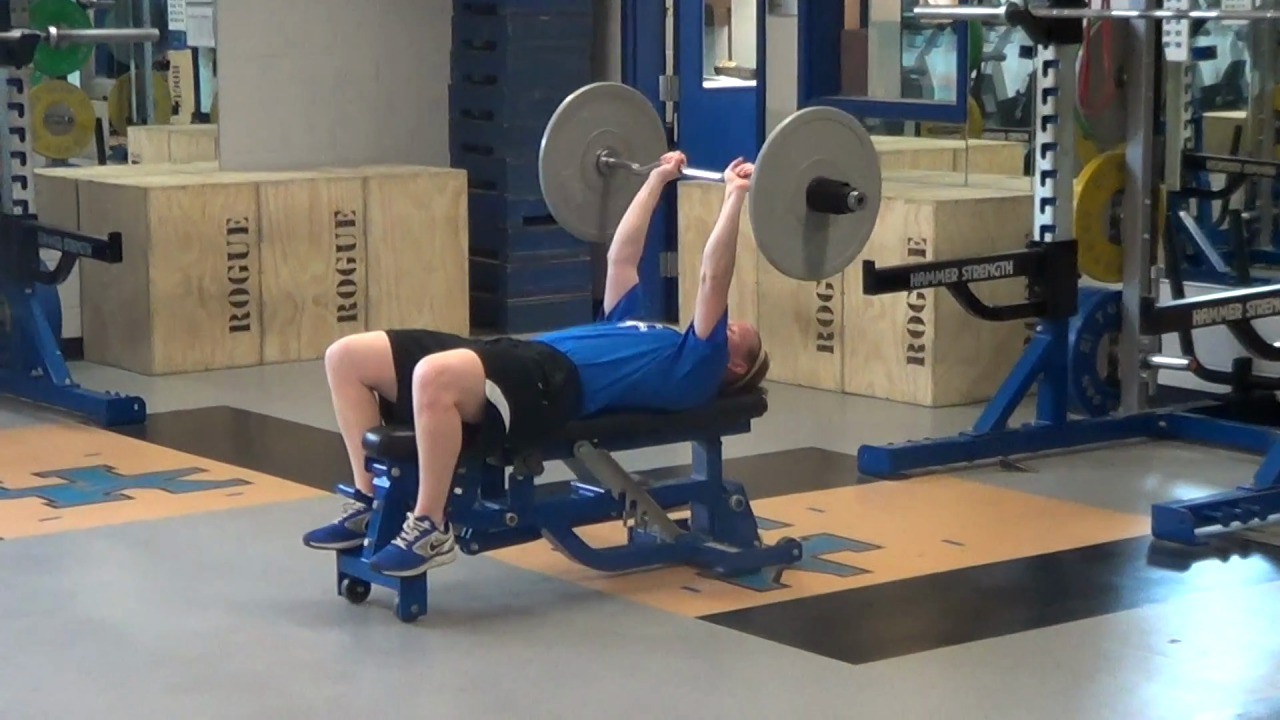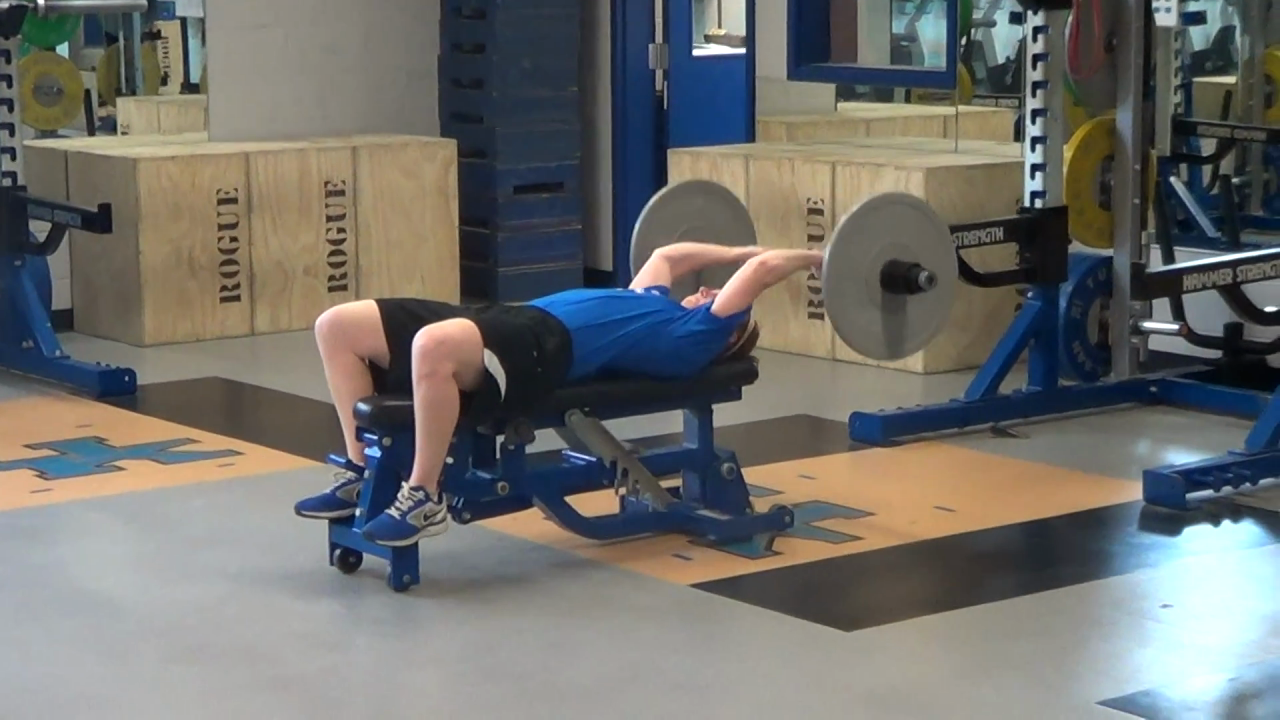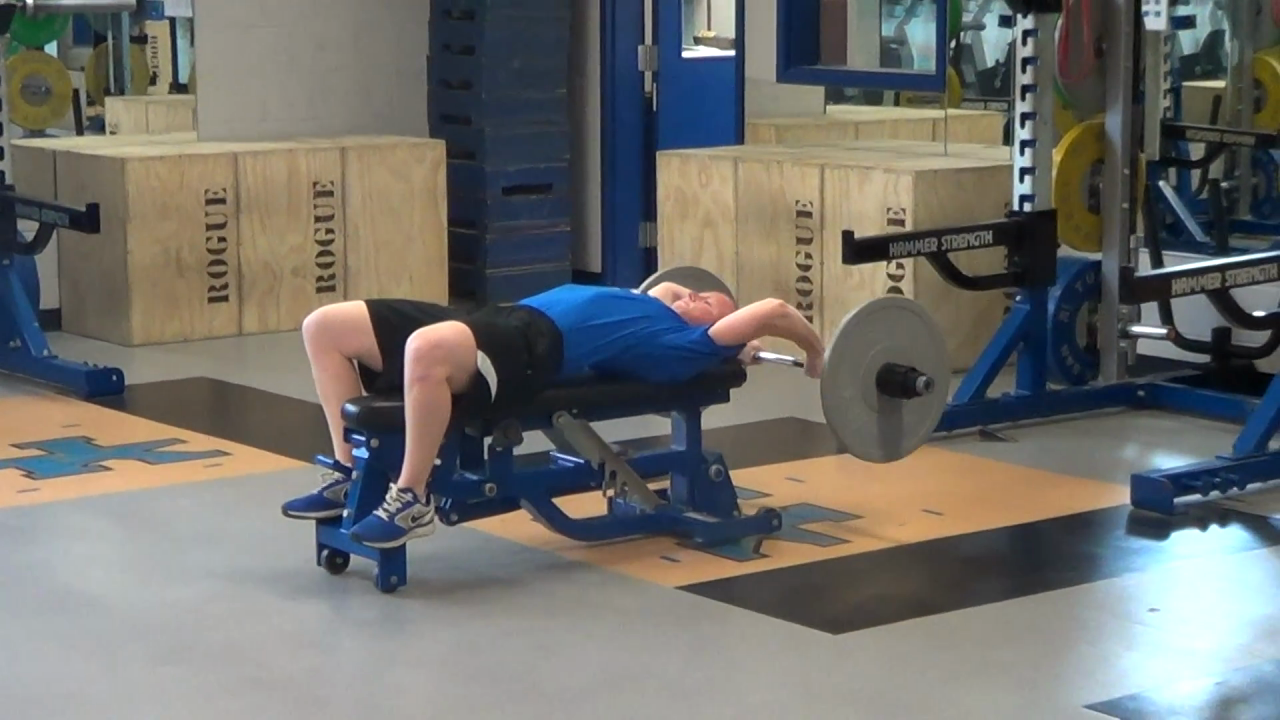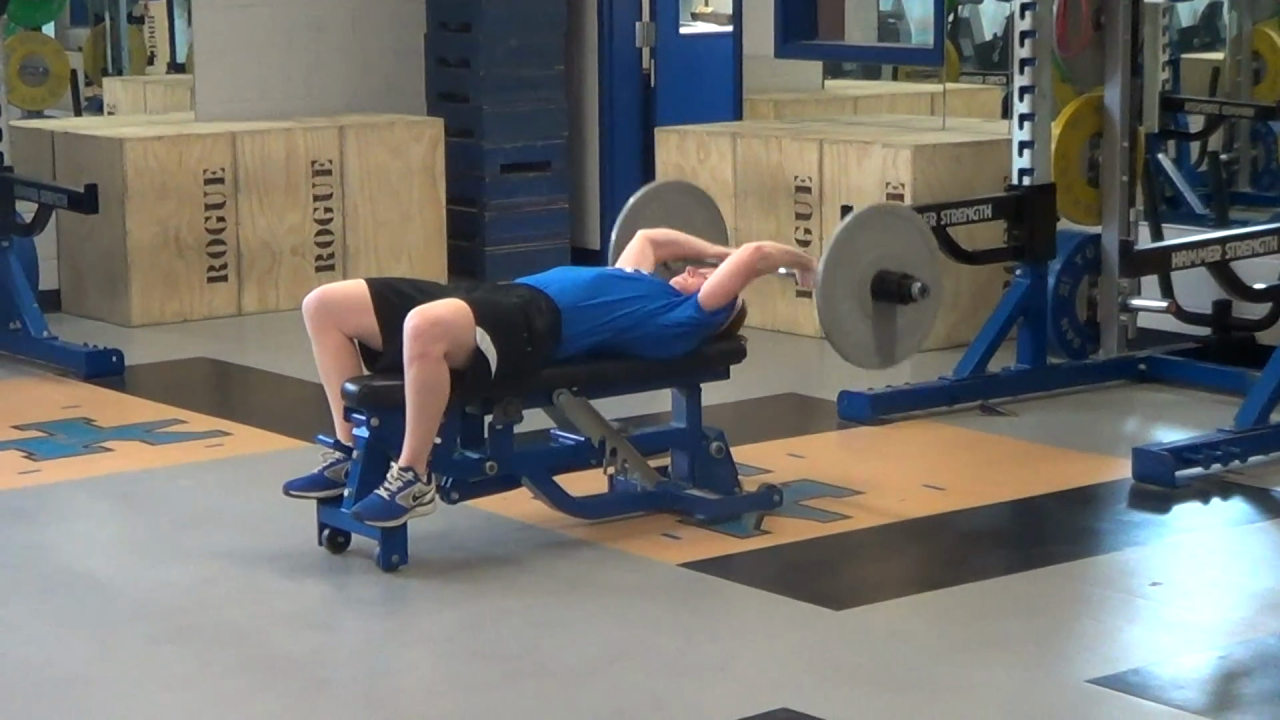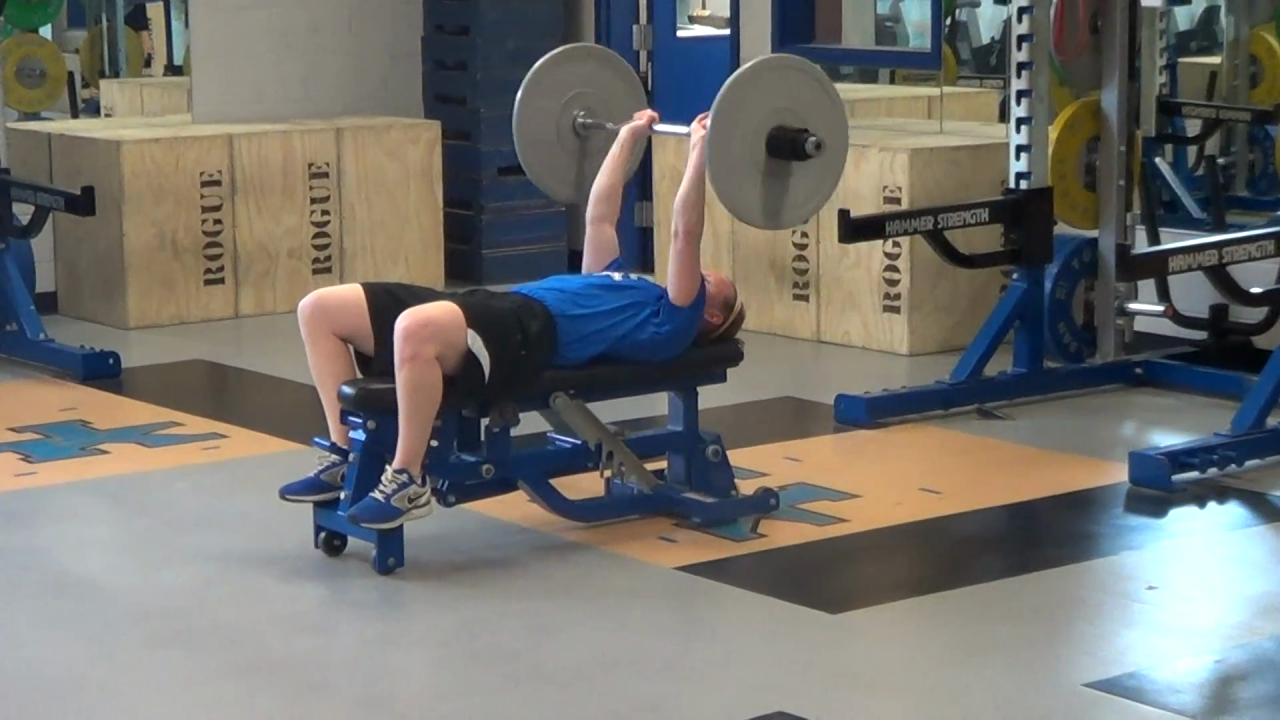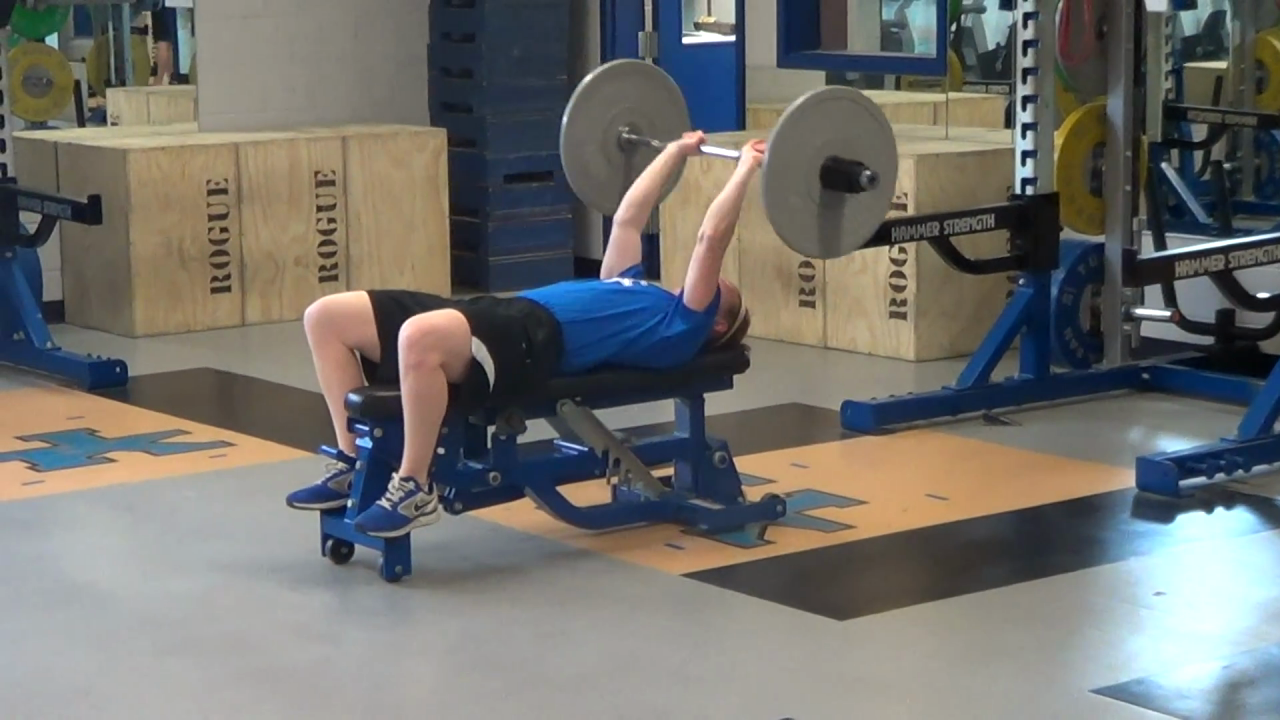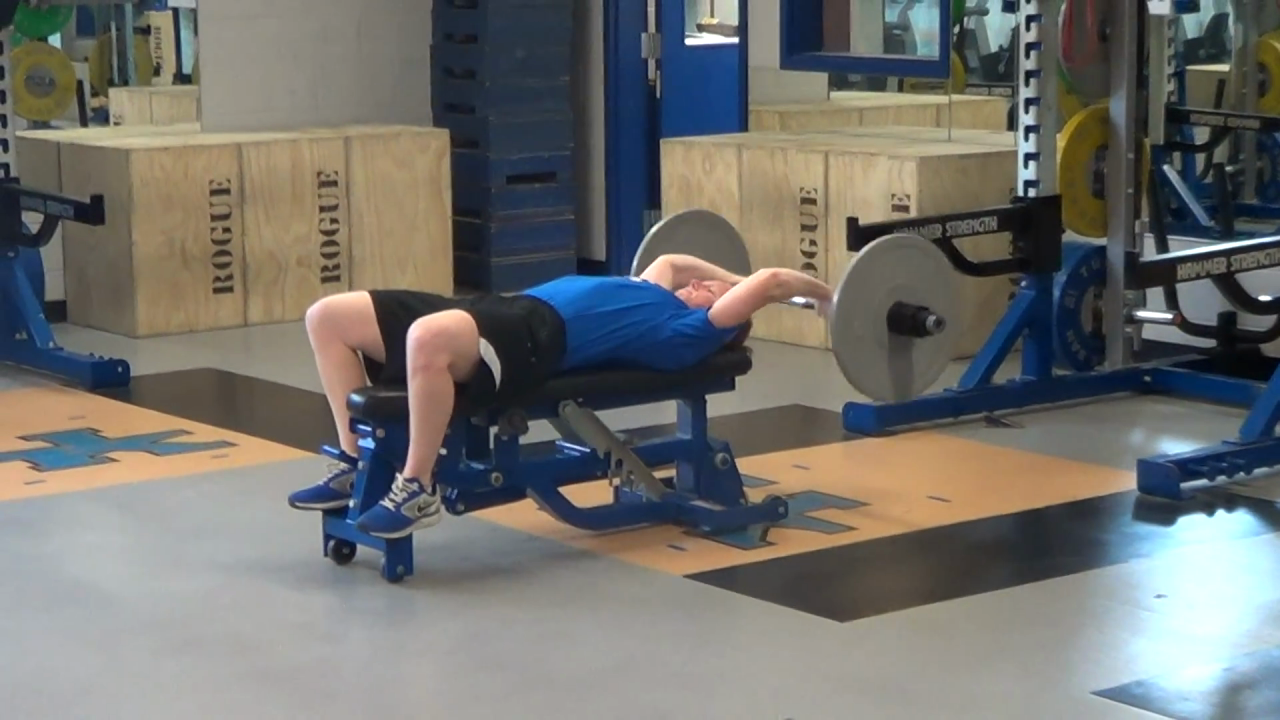
dt=0.7s
person 1, frame 1
left shoulder: (695, 370)
right shoulder: (641, 331)
left elbow: (714, 281)
right elbow: (621, 257)
left wrist: (733, 196)
right wrist: (657, 179)
left hip: (552, 383)
right hip: (519, 354)
left knee: (434, 377)
right knee: (346, 356)
left ankle: (430, 529)
right ankle: (369, 502)
person 1, frame 2
left shoulder: (694, 339)
right shoulder: (656, 309)
left elbow: (760, 272)
right elbow: (668, 254)
left wrist: (812, 256)
right wrist: (743, 250)
left hip: (546, 345)
right hip: (514, 319)
left knee: (434, 346)
right knee: (337, 325)
left ankle: (422, 497)
right ankle: (362, 471)
person 1, frame 3
left shoulder: (687, 345)
right shoulder: (657, 317)
left elbow: (771, 310)
right elbow: (665, 287)
left wrist: (817, 351)
left hip: (538, 344)
right hip: (502, 319)
left knee: (426, 350)
right knee: (324, 326)
left ankle: (411, 498)
right ankle: (349, 473)
person 1, frame 4
left shoulder: (681, 322)
right shoulder: (644, 291)
left elbow: (752, 257)
right elbow: (648, 235)
left wrist: (799, 259)
right wrist: (718, 249)
left hip: (534, 321)
right hip: (498, 298)
left knee: (424, 327)
right knee: (324, 305)
left ankle: (411, 477)
right ankle: (350, 451)
person 1, frame 5
left shoulder: (673, 323)
right shoulder: (625, 288)
left elbow: (686, 235)
right elbow: (600, 219)
left wrist: (700, 152)
right wrist: (628, 139)
left hip: (530, 332)
right hip: (494, 307)
left knee: (416, 330)
right knee: (319, 308)
left ankle: (407, 482)
right ankle: (345, 457)
person 1, frame 6
left shoulder: (683, 328)
right shoulder: (633, 291)
left elbow: (711, 240)
right elbow: (627, 221)
left wrist: (747, 167)
right wrist: (676, 151)
left hip: (534, 339)
right hip: (502, 313)
left knee: (419, 338)
right knee: (325, 317)
left ankle: (414, 490)
right ankle: (352, 464)
person 1, frame 7
left shoulder: (689, 332)
right shoulder: (657, 299)
left elbow: (769, 281)
right elbow: (670, 261)
left wrist: (820, 291)
right wrist: (734, 275)
left hip: (540, 336)
right hip: (508, 309)
left knee: (429, 337)
right knee: (328, 316)
left ankle: (417, 489)
right ankle: (355, 463)
